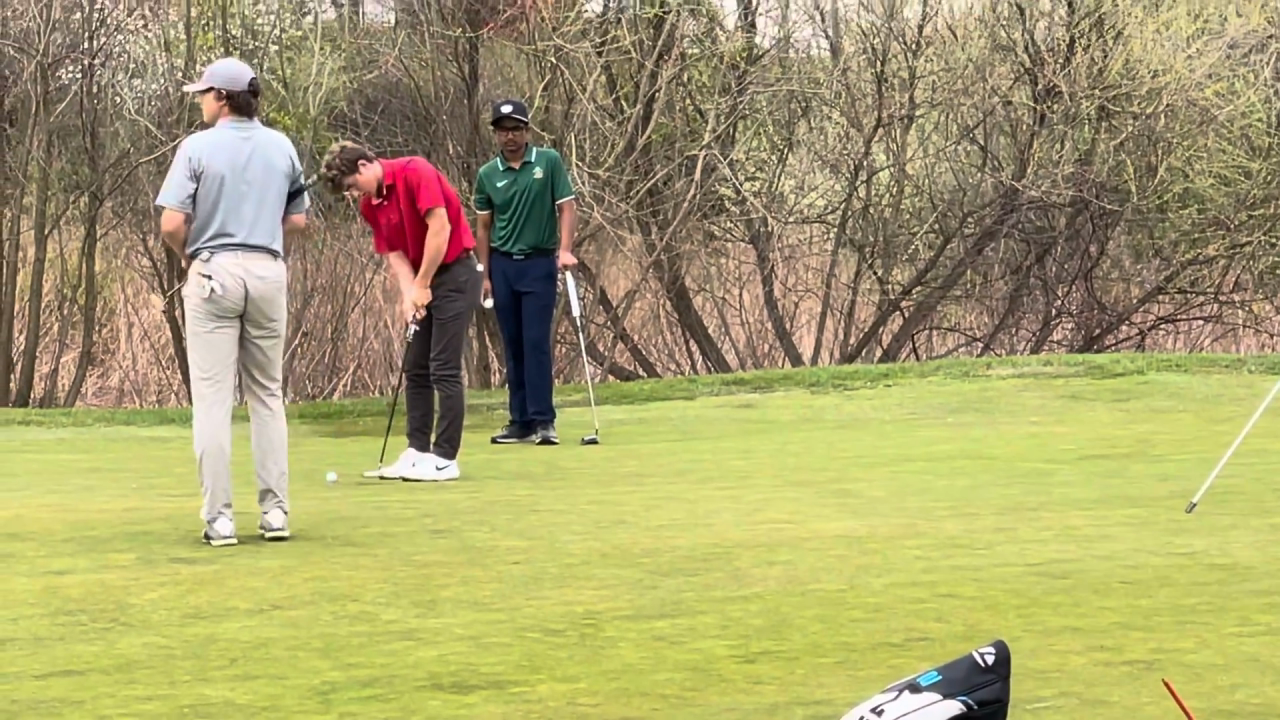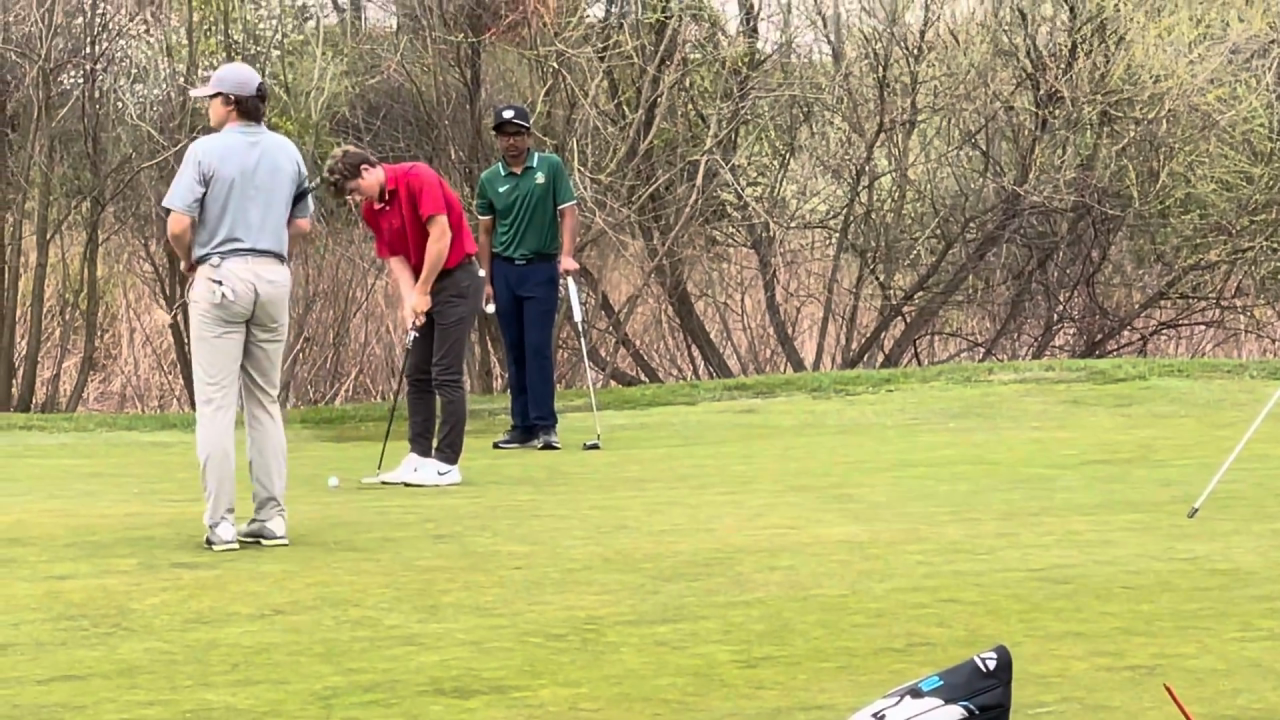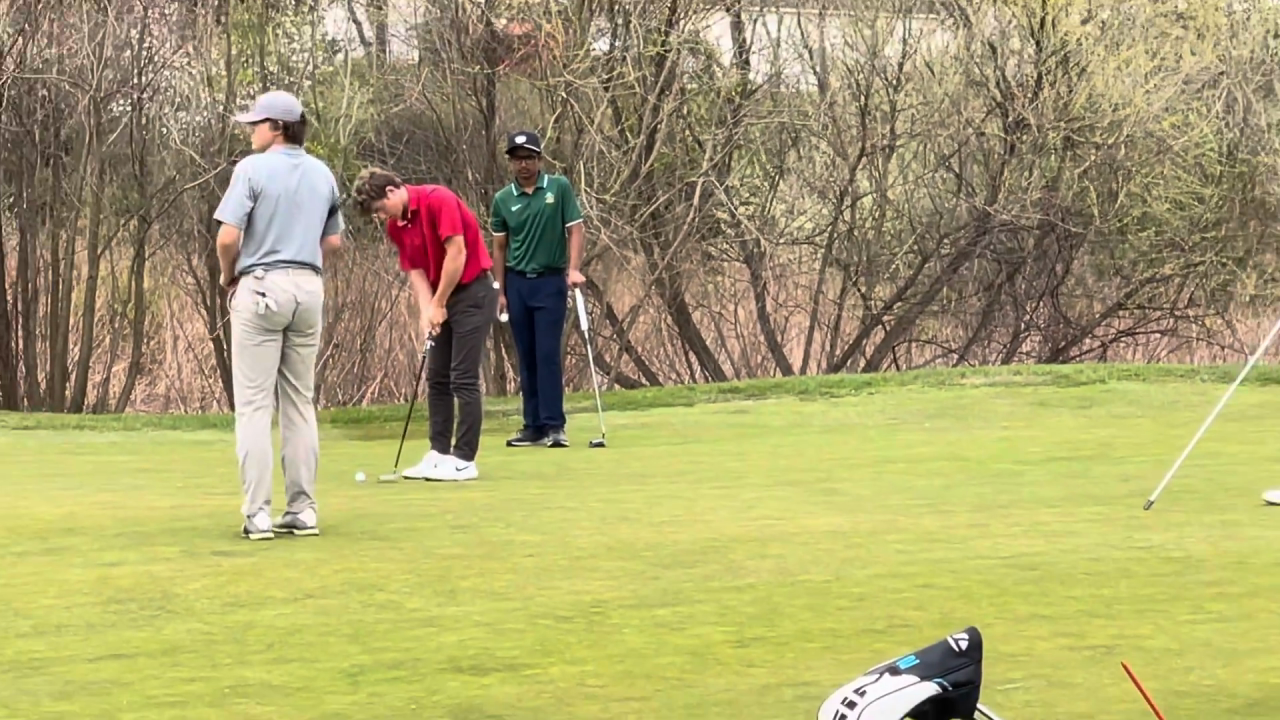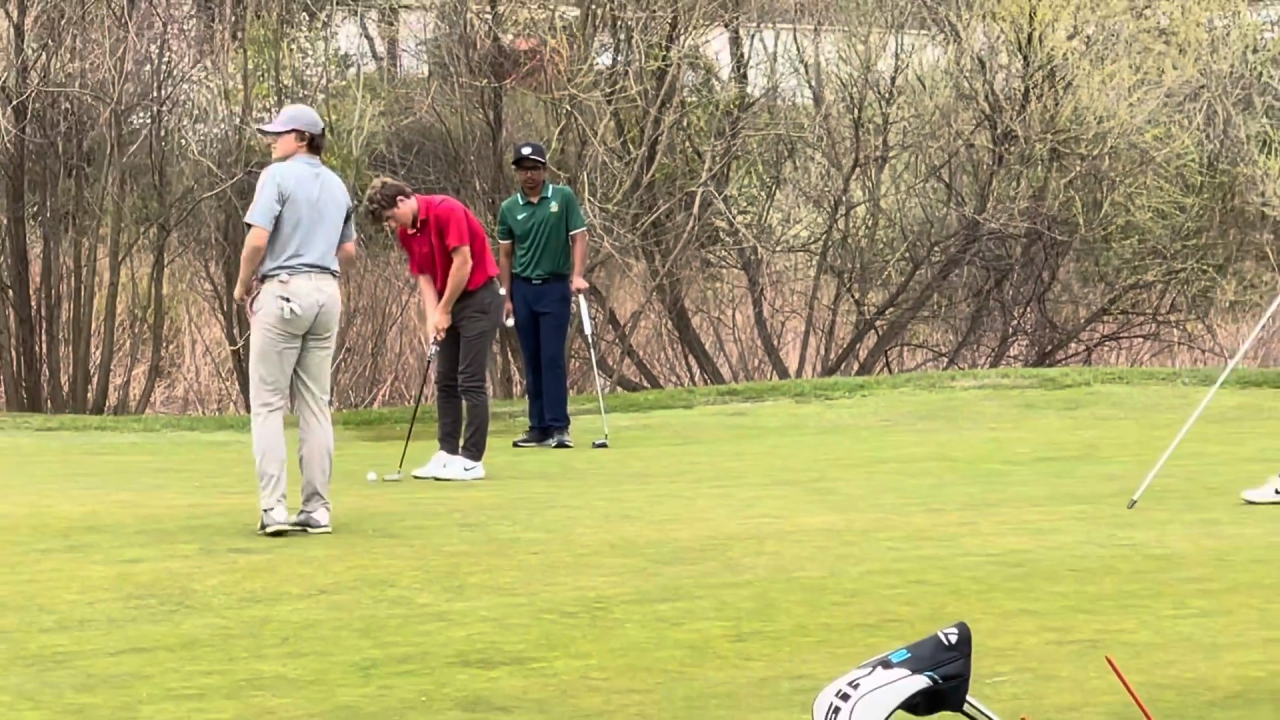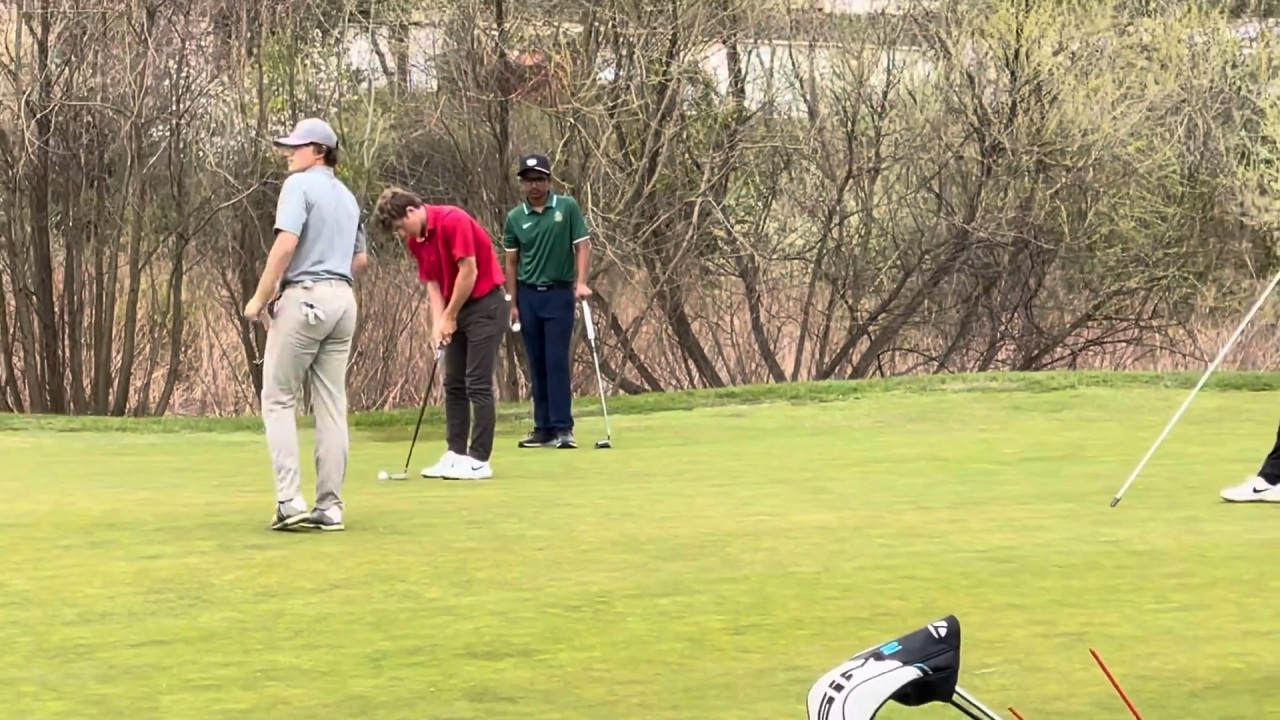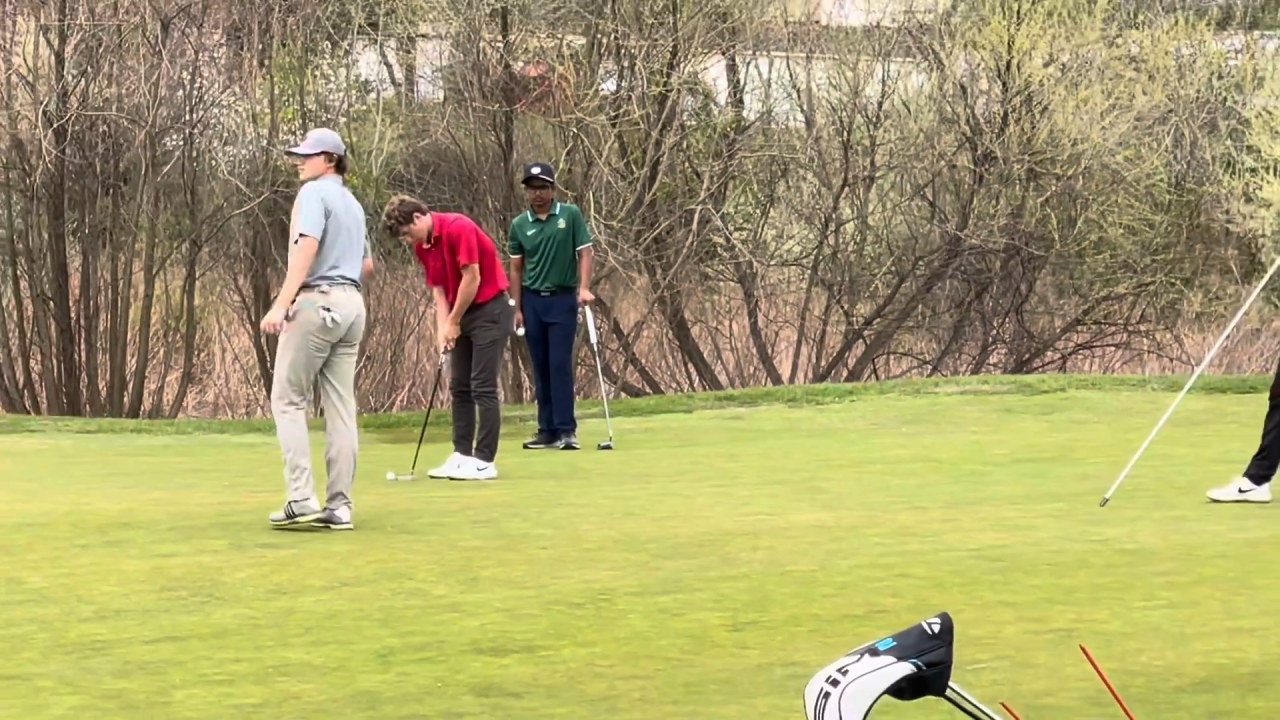
dt=0.1s
person 1, frame 1
left shoulder: (197, 147)
right shoulder: (282, 147)
left elbow: (171, 224)
right elbow: (297, 220)
left wrist: (191, 253)
left hip: (213, 275)
right hip: (268, 274)
left knee: (212, 400)
right knee: (267, 397)
left ankle: (220, 517)
right ankle: (275, 510)
person 1, frame 2
left shoulder: (205, 150)
right shoulder: (287, 151)
left elbow: (177, 226)
right elbow: (301, 224)
left wrist: (190, 260)
left hip: (219, 279)
right hip: (273, 278)
left knee: (215, 404)
right knee: (264, 403)
left ankle: (221, 522)
right ankle: (270, 517)
person 1, frame 3
left shoulder: (252, 168)
right shoulder: (323, 173)
left elbow: (229, 237)
right elbow: (333, 241)
left wrist: (229, 275)
left hip: (261, 290)
right hip: (309, 289)
left knee: (253, 405)
right knee: (299, 404)
left ankle: (258, 512)
right ankle: (302, 509)
person 1, frame 4
left shoulder: (277, 175)
right shoulder: (337, 185)
left elbow: (256, 240)
right elbow: (347, 250)
left wrist: (244, 283)
left hip: (282, 294)
right hip: (326, 294)
left knee: (268, 405)
right knee: (315, 406)
left ankle: (275, 507)
right ankle: (316, 508)
person 1, frame 5
left shoulder: (298, 185)
right shoulder: (346, 195)
left elbow: (286, 243)
right elbow: (360, 260)
left wrist: (260, 296)
left hip: (303, 300)
right hip: (342, 301)
left knee: (278, 400)
right knee: (331, 407)
left ankle: (290, 498)
right ankle: (329, 506)
person 1, frame 6
left shoulder: (313, 193)
right shoulder: (352, 203)
left elbow: (306, 248)
right elbow: (366, 265)
left wrist: (281, 303)
left hip: (317, 304)
right hip: (352, 305)
left knee: (288, 400)
right knee: (341, 409)
left ankle: (302, 497)
right ankle: (339, 505)
person 2, frame 1
left shoulder: (549, 161)
right shoulder: (487, 174)
left elbow: (566, 207)
right elbow: (483, 227)
left wrist: (565, 249)
right wrist: (484, 275)
left hip: (539, 263)
right hip: (502, 265)
left knee: (536, 343)
right knee: (513, 346)
left ankle: (543, 421)
right ankle: (521, 420)
person 2, frame 2
left shoulder: (551, 166)
right shoulder: (488, 180)
left elbow: (568, 212)
right elbow: (485, 232)
left wrist: (567, 254)
right wrist: (486, 280)
left hip: (541, 268)
right hip: (504, 270)
left knee: (538, 347)
right knee: (514, 351)
left ankle: (545, 426)
right ankle: (523, 425)
person 2, frame 3
left shoulder: (560, 187)
right shoulder: (502, 199)
left elbow: (575, 229)
right elbow: (499, 248)
left wrist: (574, 269)
right wrist: (500, 291)
left hip: (551, 281)
right hip: (517, 283)
left knee: (548, 354)
right knee: (526, 358)
left ankle: (554, 426)
right ankle: (533, 425)
person 2, frame 4
left shoulder: (564, 197)
right shoulder: (508, 208)
left elbow: (578, 237)
right elbow: (505, 255)
left wrist: (577, 275)
right wrist: (506, 297)
left hip: (555, 287)
right hip: (522, 289)
left knee: (553, 358)
right knee: (531, 361)
left ankle: (558, 427)
right ankle: (539, 427)
person 2, frame 5
left shoulder: (568, 207)
right shoulder: (514, 218)
left elbow: (582, 246)
right elbow: (511, 263)
left wrist: (581, 282)
right wrist: (513, 304)
left hip: (559, 293)
right hip: (528, 296)
left knee: (557, 362)
right knee: (536, 365)
left ankle: (563, 428)
right ankle: (543, 428)
person 2, frame 6
left shoulder: (571, 215)
right shoulder: (519, 225)
left elbow: (584, 252)
right elbow: (516, 269)
left wrist: (584, 288)
right wrist: (517, 309)
left hip: (562, 299)
right hip: (532, 301)
left knee: (561, 365)
right knee: (540, 368)
left ankle: (566, 430)
right ankle: (547, 429)
person 3, frame 1
left shoulder: (414, 171)
right shoulder: (369, 206)
left elbow: (440, 227)
right elbow: (394, 254)
left wrist: (423, 285)
right wrist: (409, 294)
left hip: (455, 274)
right hip: (422, 281)
left knee: (444, 368)
right knee: (415, 368)
person 3, frame 2
left shoulder: (416, 176)
right shoulder: (371, 210)
left elbow: (441, 234)
right elbow: (395, 258)
left wrist: (423, 291)
right wrist: (409, 300)
left hip: (456, 279)
right hip: (423, 287)
left knee: (446, 374)
right knee: (417, 373)
person 3, frame 3
left shoulder: (437, 199)
right shoulder: (396, 226)
left elbow: (458, 252)
right elbow: (416, 271)
left wrist: (439, 304)
right wrist: (426, 311)
left hip: (472, 292)
right hip: (442, 296)
left knee: (463, 378)
right knee: (437, 378)
left ankle: (464, 460)
right ankle: (439, 452)
person 3, frame 4
left shoulder: (446, 209)
right shoulder: (406, 233)
left elbow: (464, 262)
right elbow: (424, 276)
left wrist: (444, 311)
right wrist: (432, 317)
left hip: (479, 298)
right hip: (449, 303)
left knee: (470, 381)
right knee: (445, 381)
left ankle: (472, 460)
right ankle: (448, 453)
person 3, frame 5
left shoulder: (453, 220)
right shoulder: (415, 241)
left elbow: (469, 271)
right elbow: (433, 283)
left wrist: (449, 317)
right wrist: (438, 323)
left hip: (486, 304)
right hip: (458, 308)
left knee: (478, 384)
right knee: (454, 384)
left ankle: (479, 460)
right ankle: (456, 453)
person 3, frame 6
left shoulder: (458, 228)
right shoulder: (422, 247)
left elbow: (472, 278)
right elbow: (438, 288)
left wrist: (453, 322)
right wrist: (443, 328)
left hip: (490, 309)
right hip: (463, 313)
left knee: (483, 387)
right knee: (460, 387)
left ankle: (484, 461)
right ankle: (462, 454)
